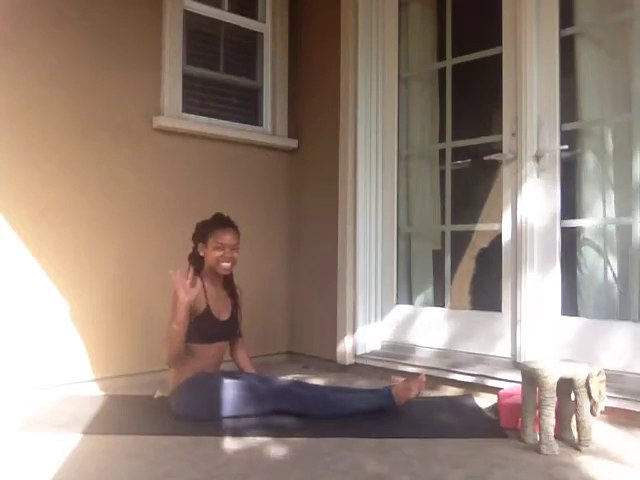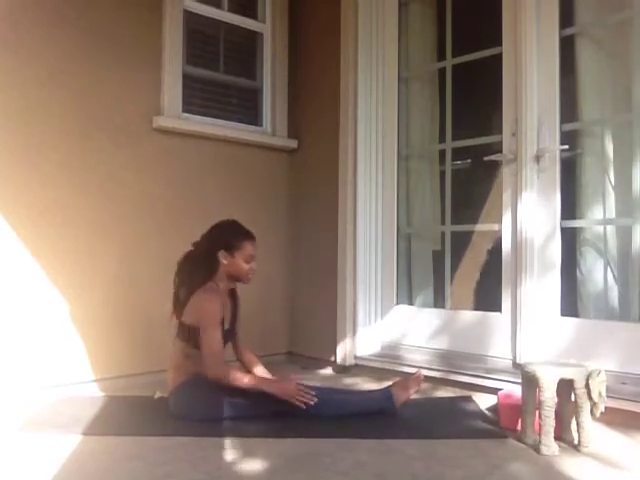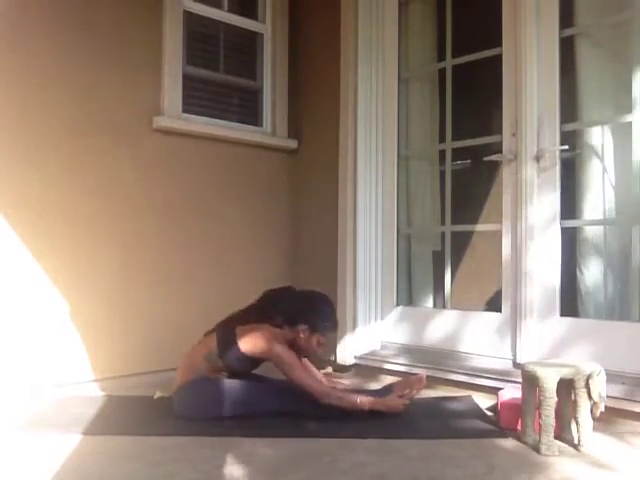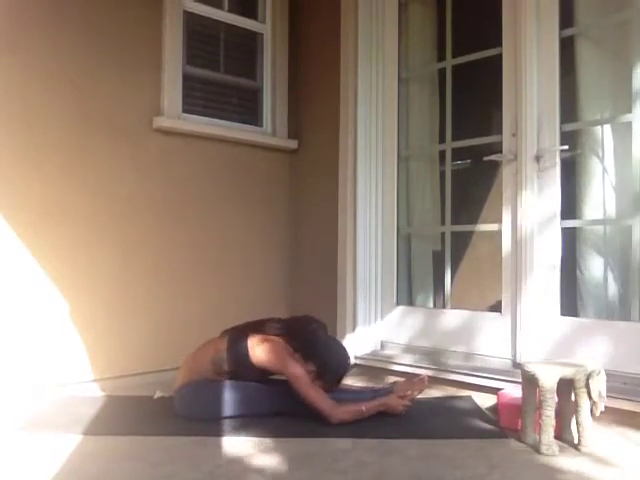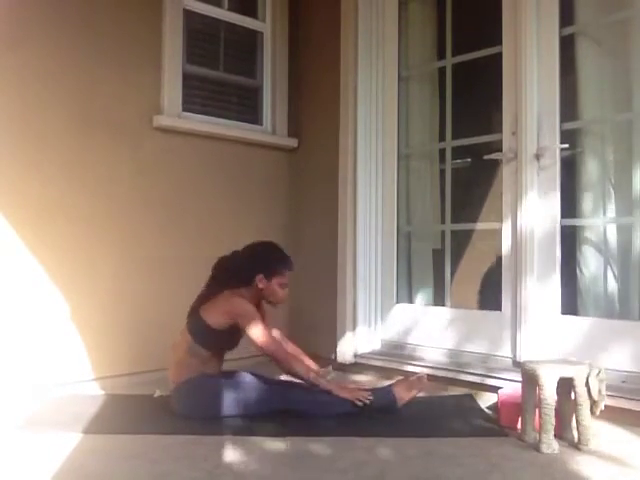
dt=1s
person 1, frame 1
left shoulder: (233, 293)
right shoulder: (191, 290)
right elbow: (171, 358)
left wrist: (259, 383)
right wrist: (182, 306)
left hip: (213, 382)
right hip: (191, 392)
left knee: (286, 387)
right knee: (282, 395)
left ankle: (384, 395)
right ankle: (388, 397)
person 1, frame 2
left shoulder: (228, 295)
right shoulder: (210, 299)
left elbow: (238, 351)
right elbow: (215, 369)
left wrist: (273, 381)
right wrist: (274, 387)
left hip: (204, 386)
right hip: (190, 395)
left knee: (285, 390)
right knee: (280, 399)
left ankle: (383, 397)
right ankle: (386, 399)
person 1, frame 3
left shoulder: (280, 332)
right shoulder: (271, 342)
left elbow: (320, 382)
right elbow: (325, 396)
left wrist: (378, 394)
right wrist: (379, 403)
left hip: (211, 383)
right hip: (194, 393)
left knee: (291, 390)
right knee: (285, 398)
left ankle: (386, 393)
person 1, frame 4
left shoulder: (293, 344)
right shoulder: (284, 357)
left elbow: (326, 390)
right elbow: (335, 414)
left wrist: (379, 393)
right wrist: (383, 403)
left hip: (212, 383)
right hip: (194, 394)
left knee: (298, 394)
right knee: (286, 399)
person 1, frame 5
left shoulder: (244, 300)
right shoulder: (239, 305)
left elbow: (282, 344)
right elbow: (280, 355)
left wrist: (324, 378)
right wrist: (331, 386)
left hip: (207, 384)
right hip: (193, 393)
left knee: (290, 389)
right knee: (289, 398)
left ankle: (386, 395)
right ankle: (389, 398)
